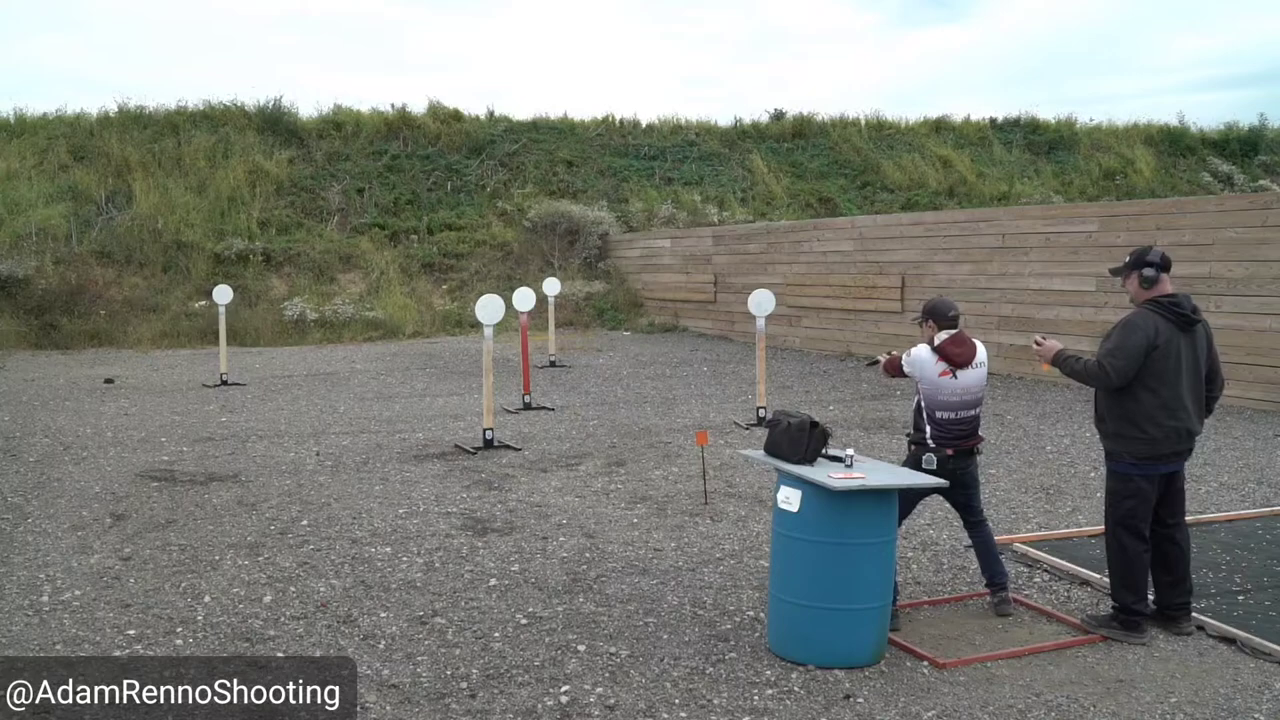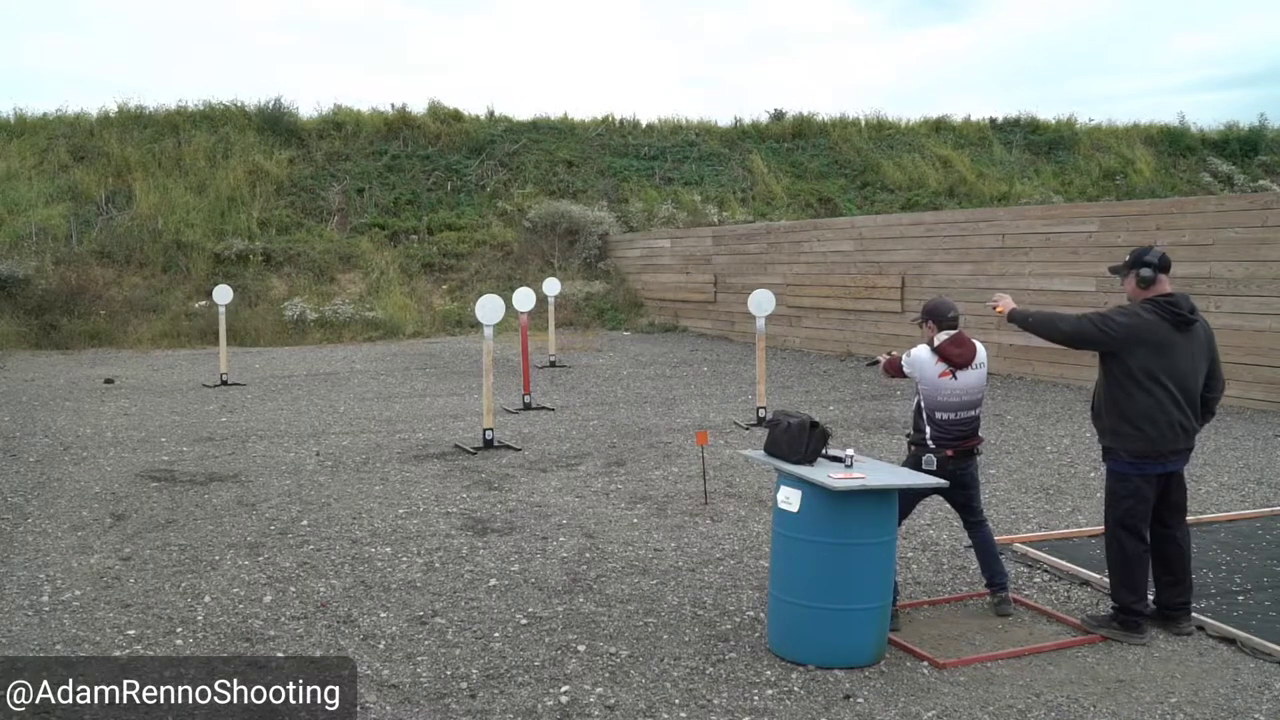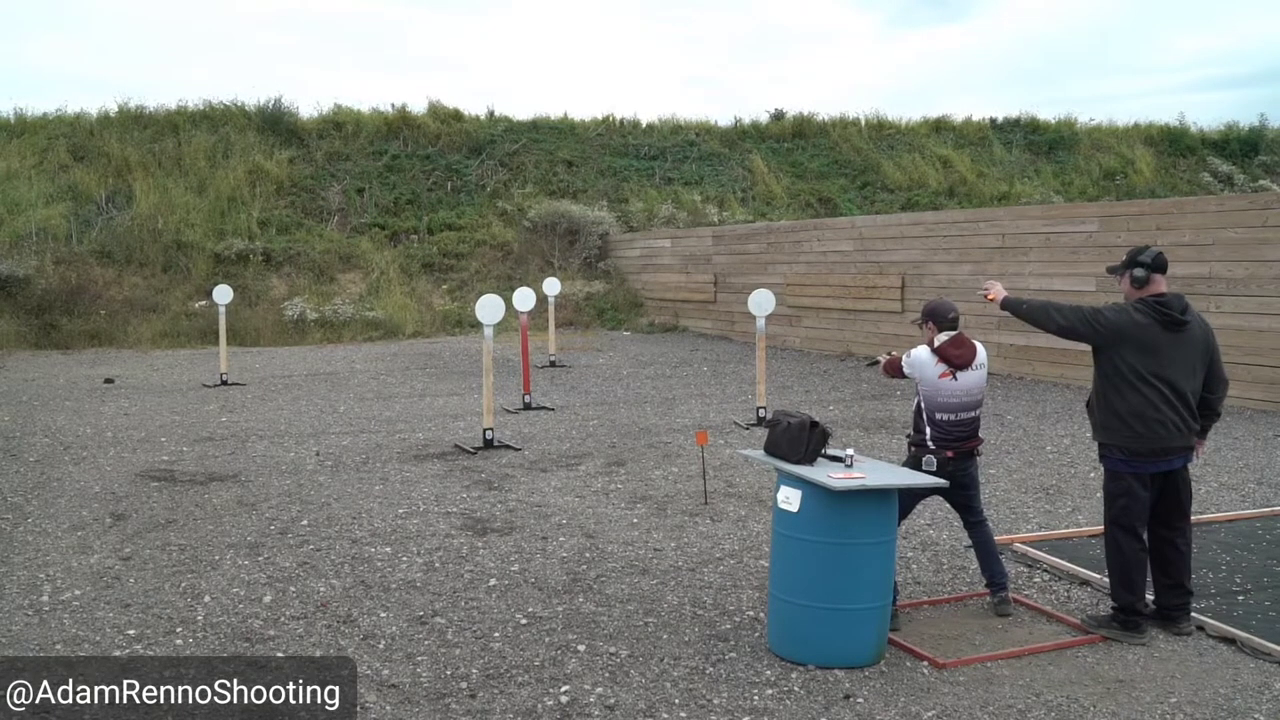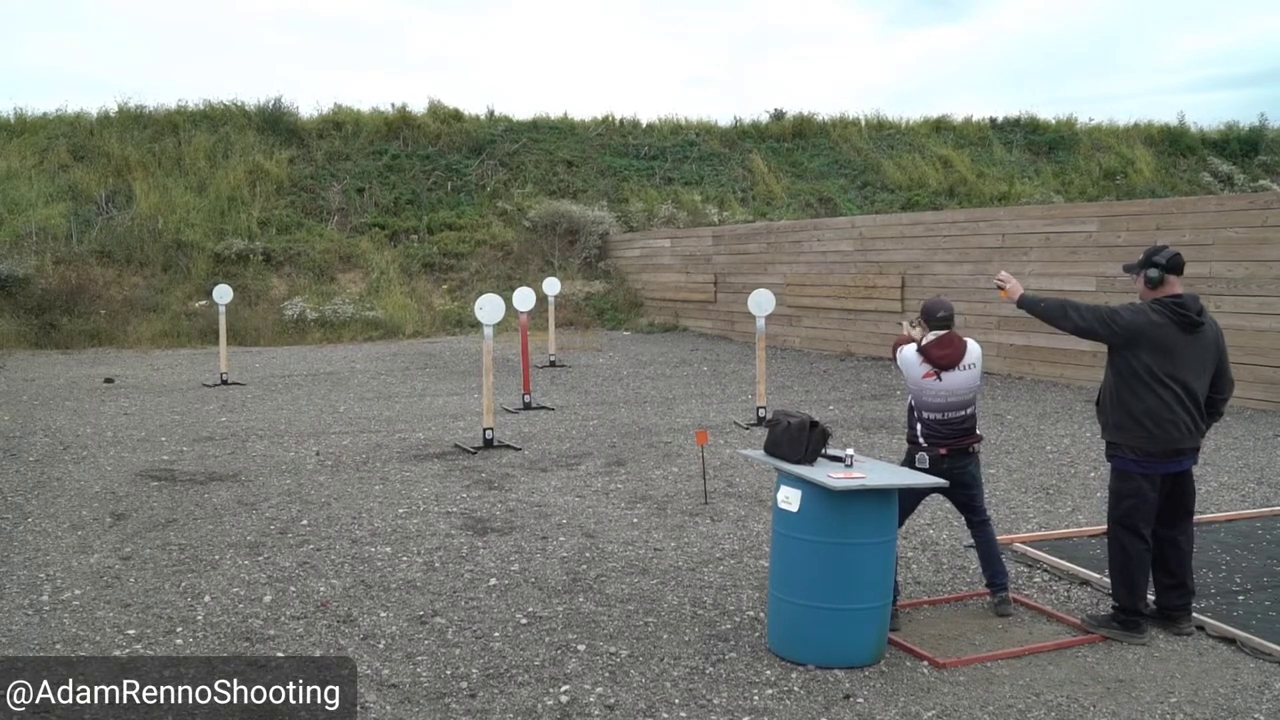
dt=1s
person 1, frame 1
left shoulder: (1141, 323)
right shoulder: (1196, 324)
left elbow: (1108, 374)
right elbow: (1213, 383)
left wrist: (1059, 356)
left hip: (1137, 452)
right hip: (1174, 447)
left knee: (1128, 531)
right knee: (1170, 527)
left ankle: (1130, 619)
right ankle: (1176, 610)
person 1, frame 2
left shoulder: (1131, 322)
right shoulder: (1197, 325)
left elbow: (1068, 328)
right elbow: (1213, 387)
left wrist: (1014, 313)
left hip: (1135, 452)
right hip: (1175, 448)
left knee: (1126, 532)
right knee: (1170, 528)
left ankle: (1130, 619)
right ankle: (1176, 610)
person 1, frame 3
left shoulder: (1121, 321)
right shoulder: (1197, 325)
left elbow: (1058, 317)
right elbow: (1216, 386)
left wrist: (1006, 301)
right wrist: (1199, 430)
left hip: (1131, 451)
right hip: (1176, 448)
left knee: (1125, 532)
right knee: (1172, 530)
left ankle: (1129, 619)
right ankle: (1175, 611)
person 1, frame 4
left shoulder: (1136, 320)
right shoulder: (1208, 326)
left elbow: (1074, 315)
right elbow: (1222, 387)
left wrist: (1021, 297)
right wrist: (1197, 428)
left hip: (1139, 451)
right hip: (1182, 449)
left knee: (1130, 531)
right knee: (1175, 529)
left ankle: (1128, 619)
right ankle: (1176, 610)
person 2, frame 1
left shoulder: (922, 356)
right shoulder: (979, 352)
left elbow: (893, 367)
left wrist: (885, 361)
right wrist: (897, 360)
left hip: (925, 461)
right hip: (964, 461)
right knee: (977, 523)
left ankle: (886, 605)
right ankle: (1000, 594)
person 2, frame 2
left shoulder: (921, 357)
right shoulder: (979, 352)
left elbow: (893, 368)
left wrist: (885, 361)
right wrist: (898, 360)
left hip: (926, 462)
right hip: (964, 461)
right knee: (976, 523)
left ankle: (886, 606)
right ankle: (1000, 594)
person 2, frame 3
left shoulder: (922, 357)
right shoulder: (979, 353)
left elbow: (895, 368)
left wrist: (885, 361)
right wrist: (898, 359)
left hip: (926, 462)
right hip: (965, 461)
right knee: (977, 523)
right ankle: (1000, 594)
person 2, frame 4
left shoulder: (910, 355)
right shoulder: (973, 350)
left wrist: (909, 338)
right wrist: (920, 340)
left hip: (923, 460)
right hip: (963, 459)
right knee: (979, 522)
left ankle: (887, 605)
right ankle: (1001, 594)
